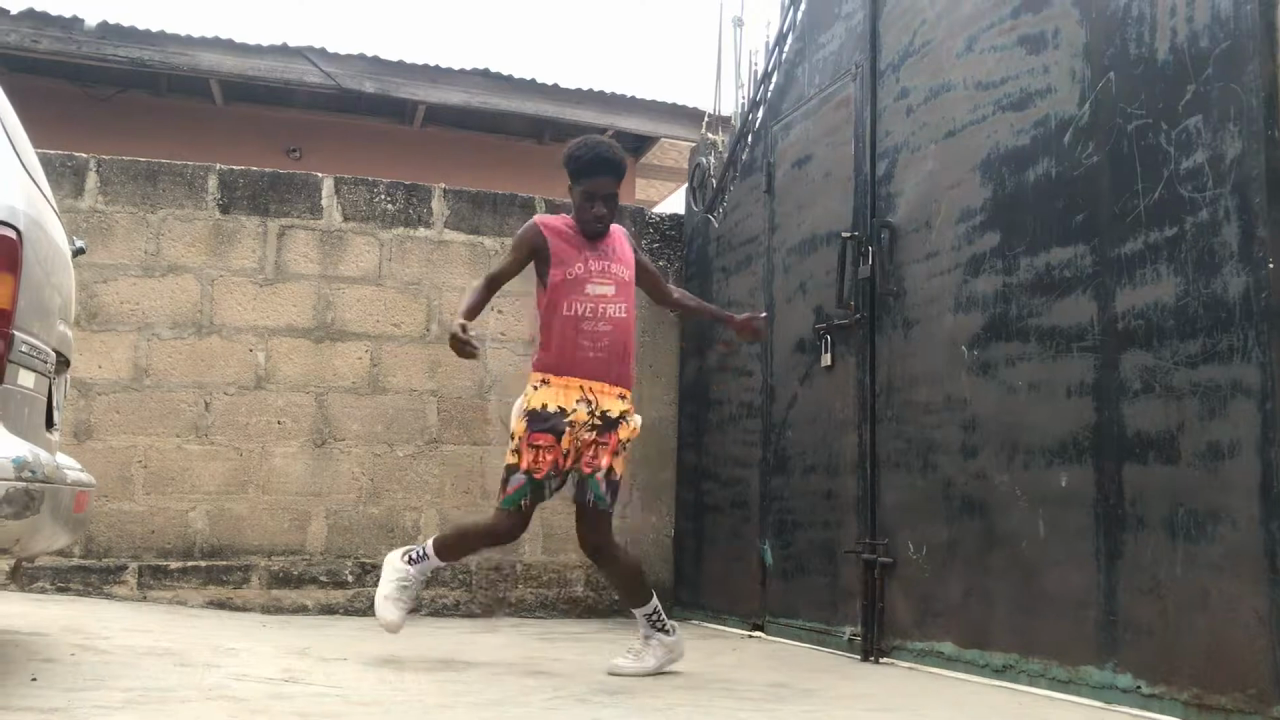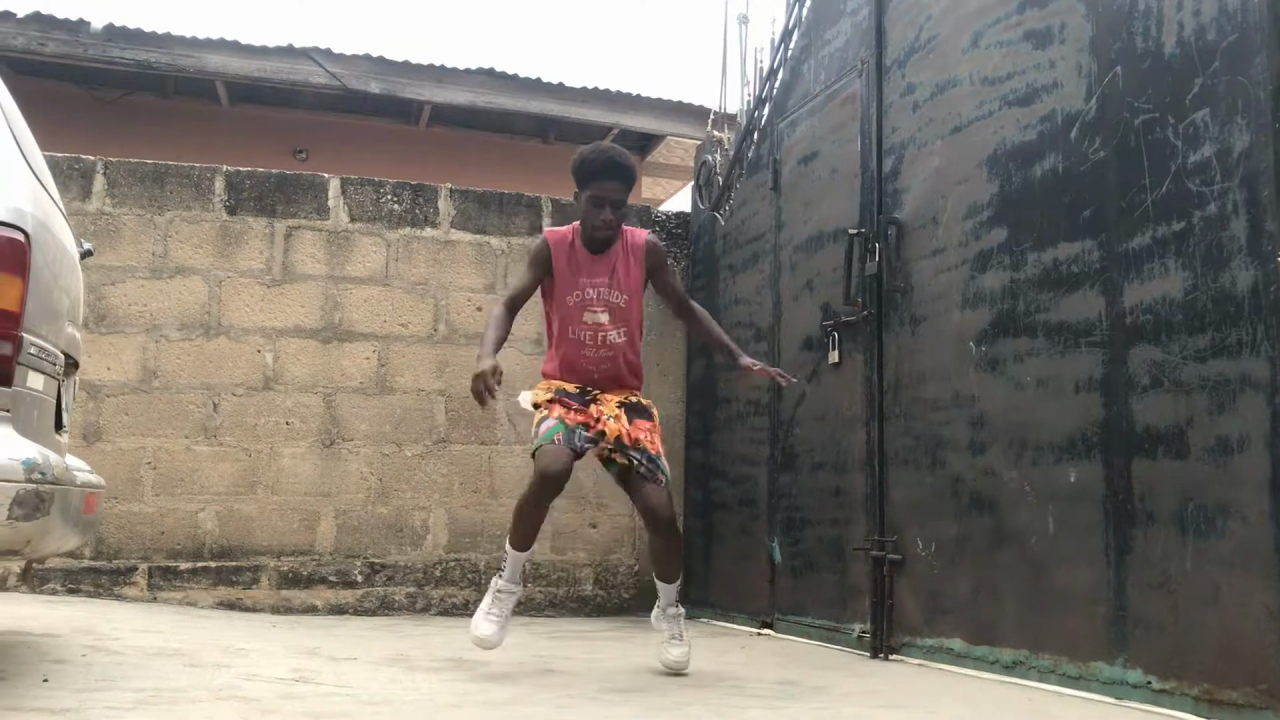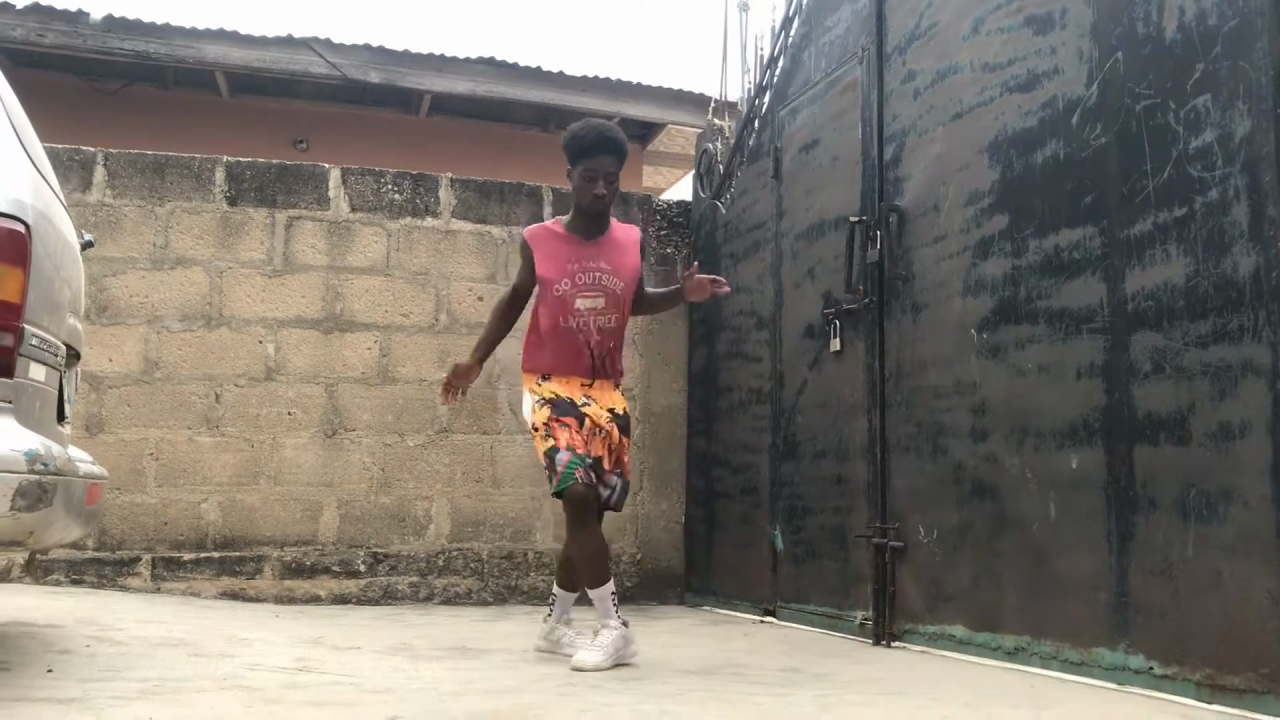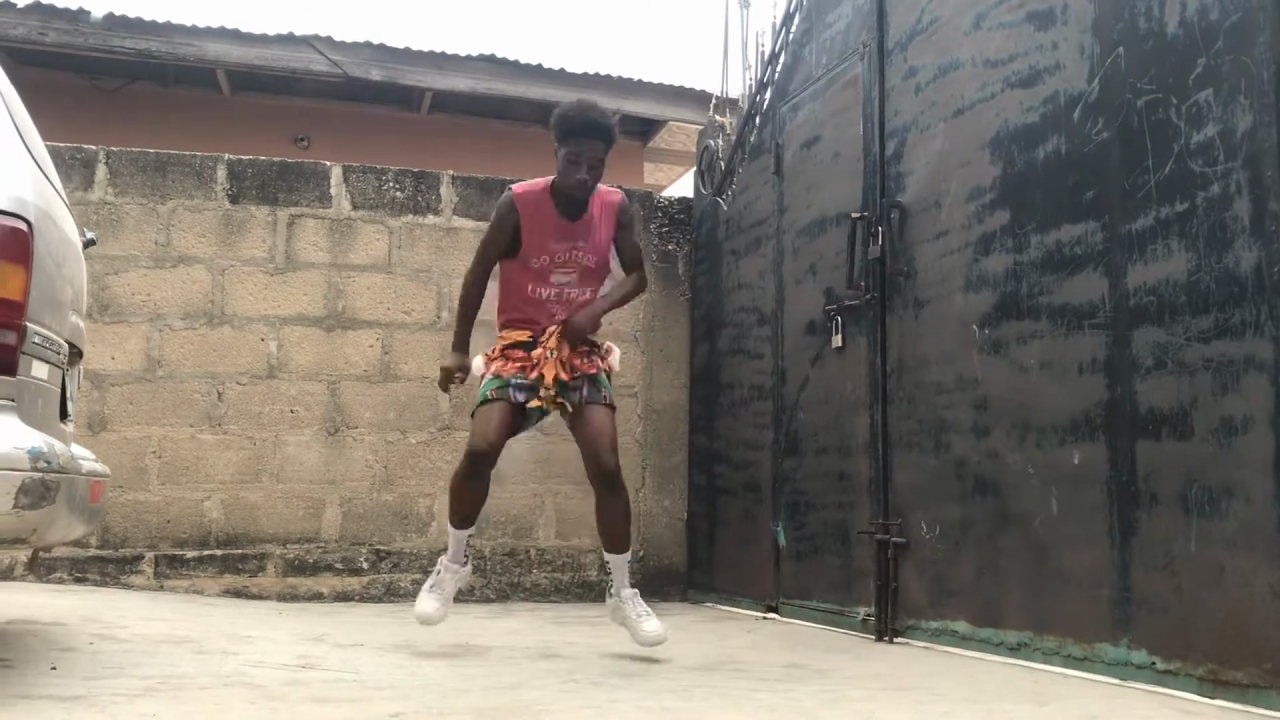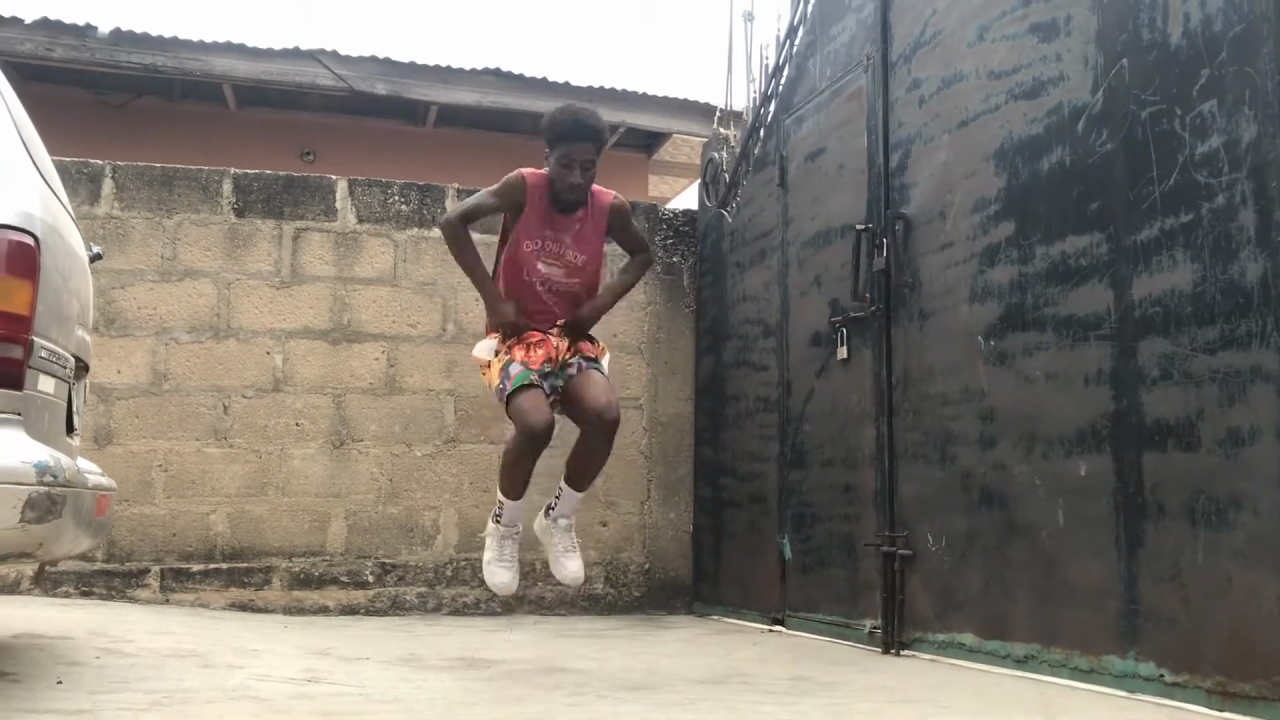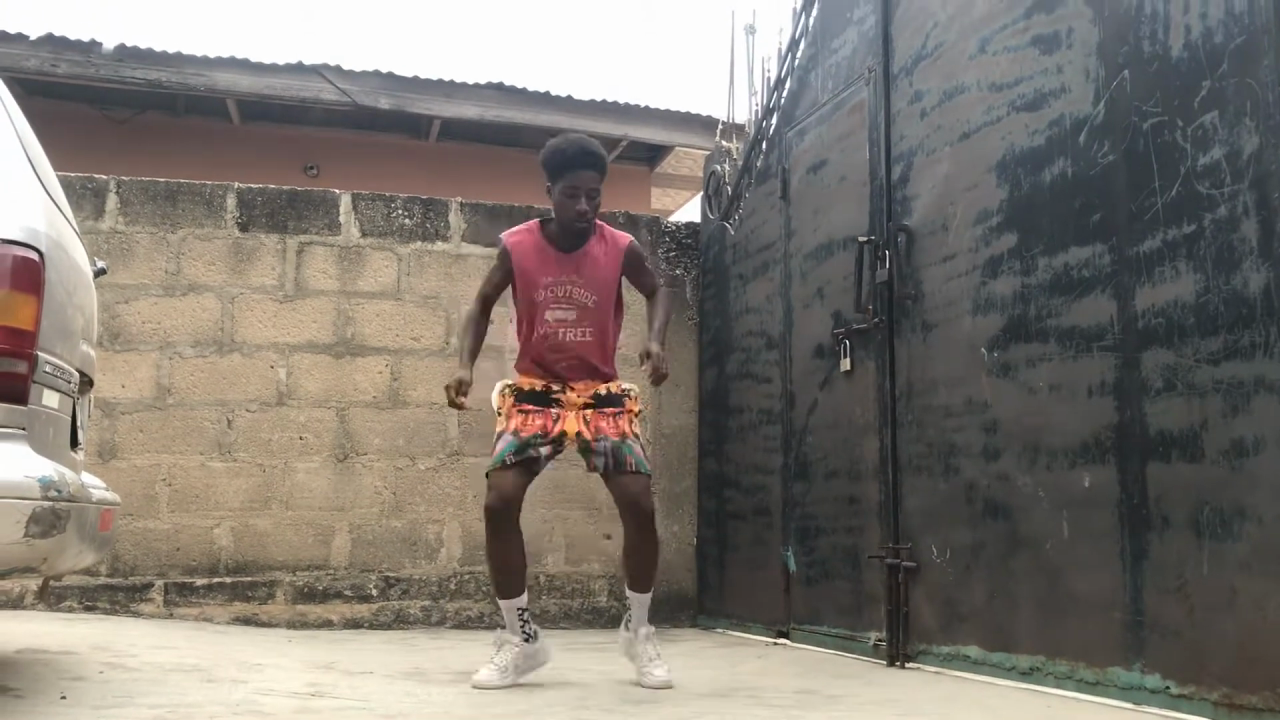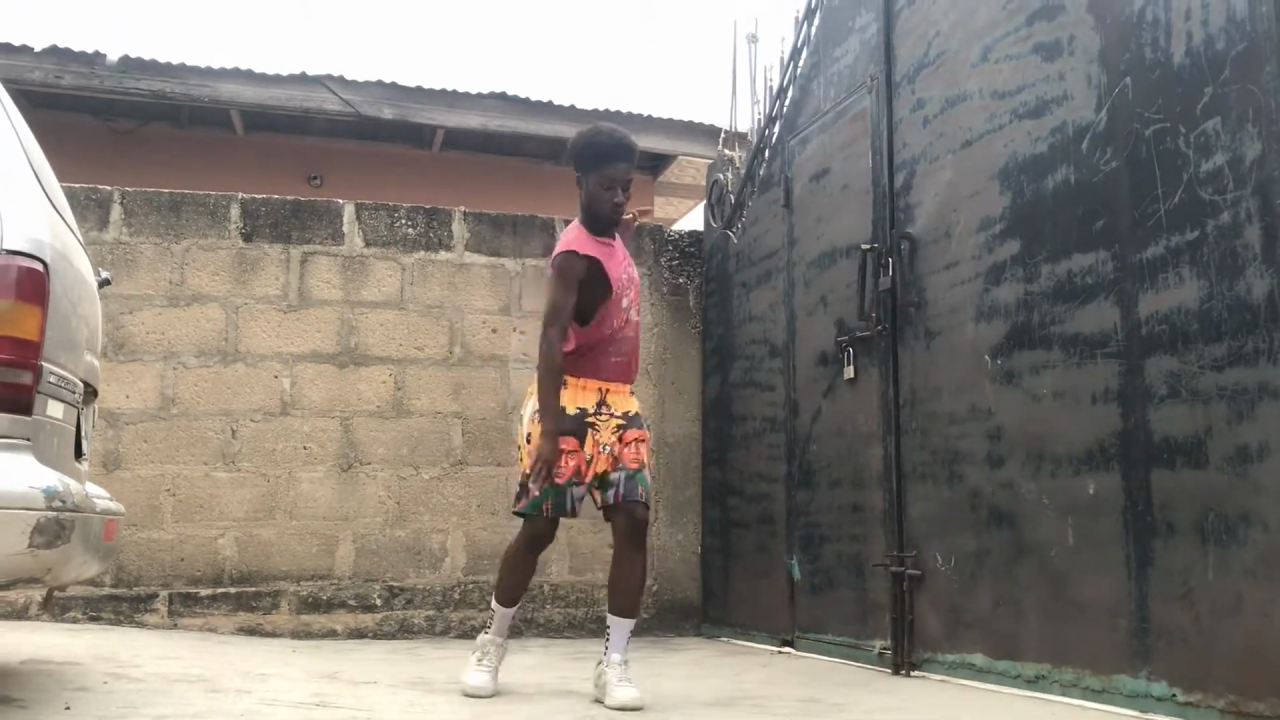
dt=0.5s
person 1, frame 1
left shoulder: (623, 239)
right shoulder: (542, 233)
left elbow: (665, 292)
right elbow: (490, 283)
left wrist: (730, 321)
right wrist: (461, 322)
left hip: (610, 405)
right hip: (552, 396)
left knee: (597, 540)
right knee: (508, 525)
left ankle: (658, 633)
right ankle: (412, 565)
person 1, frame 2
left shoulder: (644, 247)
right shoulder: (551, 246)
left elbow: (684, 306)
right elbow: (508, 306)
left wrist: (741, 357)
right wrist: (487, 357)
left hip: (625, 399)
right hip: (564, 391)
left knee: (660, 512)
right knee: (550, 471)
left ankle: (669, 611)
right ankle: (508, 580)
person 1, frame 3
left shoulder: (632, 239)
right shoulder: (537, 240)
right elbow: (513, 301)
left wrist: (683, 292)
right wrist: (474, 361)
left hip: (607, 393)
right hip: (554, 388)
left knee: (592, 513)
right knee: (579, 495)
left ankle: (556, 623)
right ankle: (611, 624)
person 1, frame 4
left shoulder: (616, 208)
right shoulder: (518, 203)
left elbow: (638, 275)
right elbow: (479, 273)
left wrist: (599, 307)
right wrist: (458, 348)
left hip: (577, 354)
right hip: (518, 348)
left knee: (606, 467)
right knee: (479, 450)
left ankle: (622, 591)
right ankle: (454, 560)
person 1, frame 5
left shoulder: (611, 207)
right shoulder: (522, 185)
left elbow: (642, 254)
right elbow: (453, 222)
left wrist: (606, 301)
right wrist: (489, 294)
left hip: (573, 339)
right hip: (517, 338)
left knee: (606, 413)
right knee: (536, 424)
left ankle: (560, 514)
right ankle: (504, 522)
person 1, frame 6
left shoulder: (623, 248)
right shoulder: (516, 244)
left elbow: (657, 292)
right elbow: (480, 311)
left wrist: (656, 344)
right wrist: (463, 369)
left hip: (601, 395)
right hip: (535, 393)
left knee: (641, 509)
right knee: (498, 503)
left ankle: (638, 630)
right ankle: (523, 637)
person 1, frame 7
left shoulder: (611, 237)
right shoulder: (577, 251)
right elbow: (554, 335)
left wrist: (625, 238)
right wrist: (556, 426)
left hip: (620, 402)
right hip: (570, 402)
left knee: (634, 522)
right knee: (539, 528)
left ankle: (614, 662)
right ankle: (494, 641)
